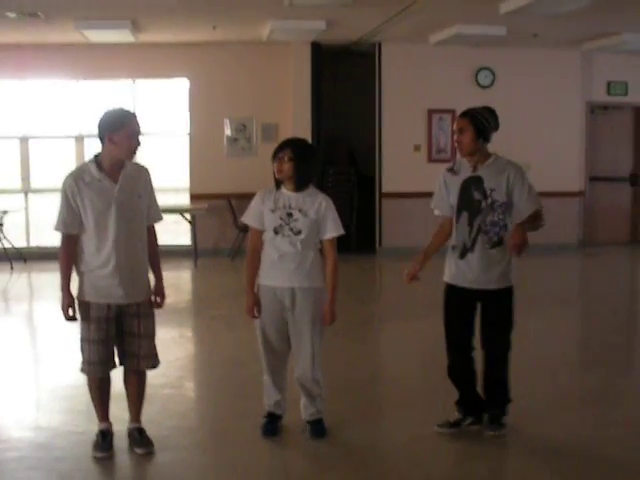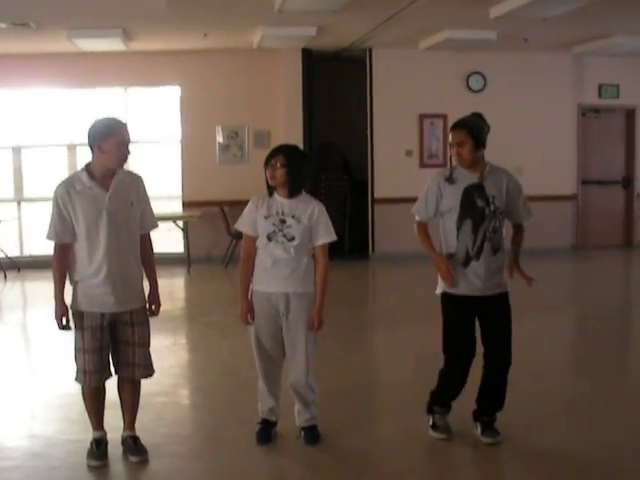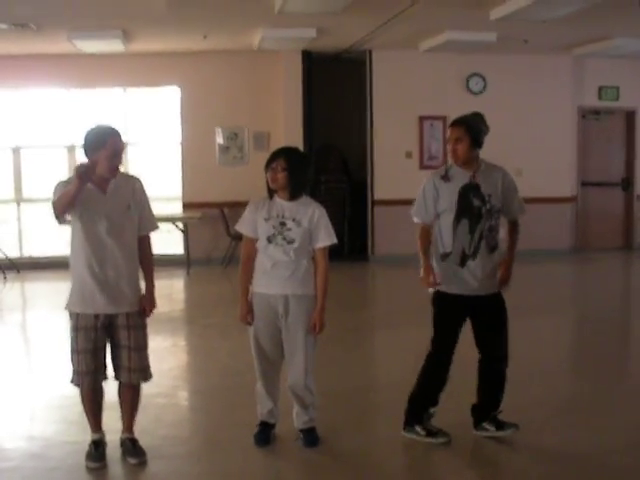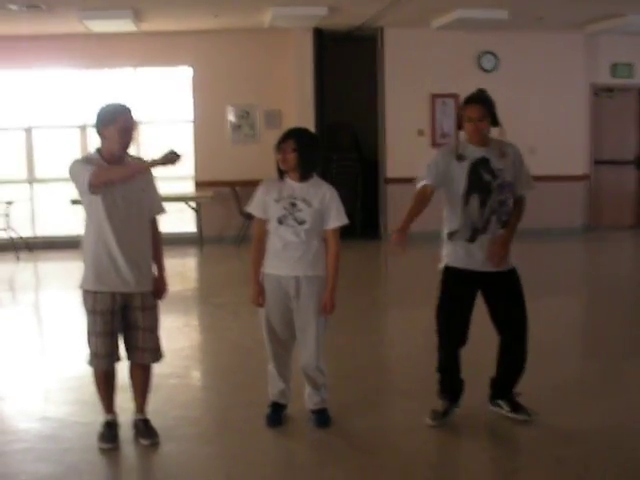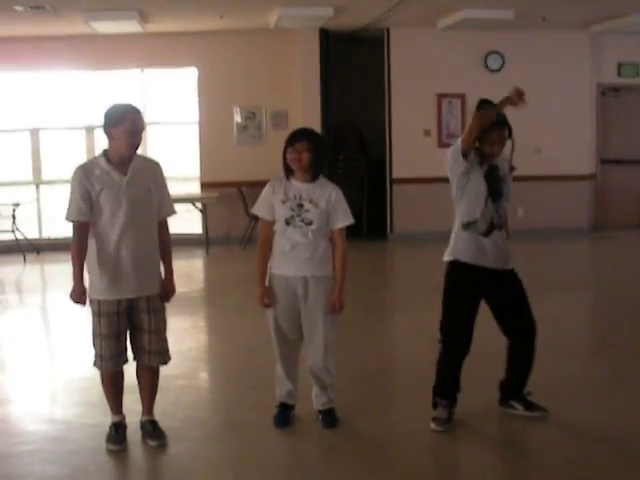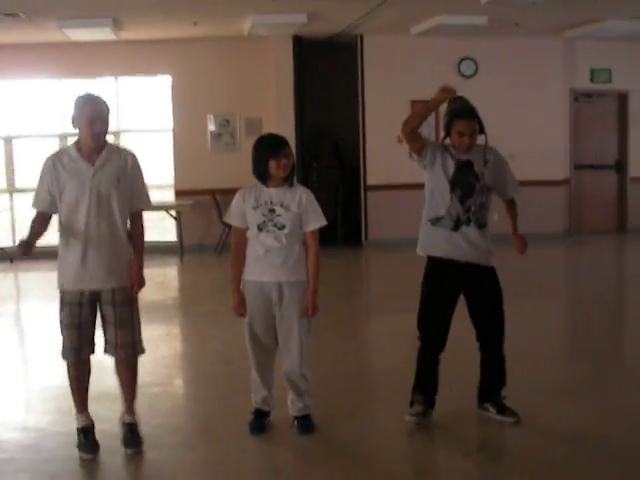
dt=0.7s
person 1, frame 1
left shoulder: (141, 177)
right shoulder: (77, 182)
left elbow: (149, 232)
right elbow: (69, 240)
left wrist: (158, 279)
right wrist: (65, 290)
left hip: (136, 289)
right hip: (96, 292)
left knee: (137, 361)
right knee: (97, 365)
left ankle: (136, 426)
right ankle: (104, 428)
person 1, frame 2
left shoulder: (134, 184)
right shoulder: (68, 191)
left elbow: (144, 240)
right elbow: (61, 249)
left wrist: (154, 287)
right wrist: (59, 299)
left hip: (131, 298)
right hip: (89, 301)
left knee: (132, 370)
right knee: (91, 374)
left ankle: (130, 434)
right ankle: (98, 436)
person 1, frame 3
left shoulder: (133, 187)
right shoulder: (71, 188)
left elbow: (143, 240)
right elbow: (59, 210)
left wrist: (150, 288)
right wrist: (77, 182)
left hip: (128, 298)
right hip: (86, 300)
left knee: (132, 373)
right knee: (88, 375)
left ankle: (128, 436)
right ankle: (96, 438)
person 1, frame 4
left shoulder: (140, 168)
right shoulder: (82, 167)
left elbow: (151, 223)
right elbow: (104, 179)
left wrist: (160, 271)
right wrist: (155, 163)
left hip: (140, 279)
right hip: (101, 280)
left knee: (143, 352)
right knee: (103, 356)
left ankle: (141, 417)
right ankle: (110, 419)
person 1, frame 5
left shoulder: (152, 170)
right shoulder: (86, 175)
left elbow: (161, 226)
right elbow: (80, 231)
left wrist: (168, 273)
right wrist: (78, 280)
left hip: (147, 282)
right hip: (107, 285)
left knee: (151, 355)
right knee: (109, 359)
left ankle: (148, 418)
right ankle: (117, 421)
person 1, frame 6
left shoulder: (125, 161)
right shoulder: (56, 164)
left elbow: (135, 217)
right elbow: (43, 212)
left wrist: (138, 265)
right wrist: (31, 238)
left hip: (117, 274)
right hip: (74, 275)
left knee: (127, 349)
right knee: (76, 353)
left ankle: (128, 418)
right ankle: (85, 423)
person 2, frame 1
left shoulder: (509, 172)
right shoulder: (451, 175)
left elbow: (536, 216)
right elbow: (447, 226)
left wrist: (520, 227)
right wrist: (422, 260)
left hip: (496, 279)
right hip: (458, 278)
left knee: (496, 348)
right knee: (457, 350)
left ankle: (495, 410)
right ankle: (470, 409)
person 2, frame 2
left shoulder: (505, 181)
right shoulder: (442, 182)
left elbow: (518, 224)
right elbow: (421, 223)
left wrist: (514, 259)
right wrist: (435, 256)
left hip: (494, 287)
right hip: (457, 286)
left knee: (500, 355)
right knee: (459, 355)
left ankle: (485, 416)
right ankle: (438, 407)
person 2, frame 3
left shoulder: (499, 178)
right shoulder: (437, 181)
left elbow: (512, 220)
right elbow: (425, 227)
left wrist: (509, 258)
right wrist: (425, 264)
left hip: (488, 285)
right hip: (449, 286)
left knee: (495, 354)
right knee: (441, 354)
left ankle: (485, 416)
right ankle: (416, 418)
person 2, frame 4
left shoulder: (510, 154)
right shoulder: (447, 155)
left elbow: (519, 201)
right elbow: (426, 190)
left wrist: (507, 236)
right wrist: (404, 224)
left hip: (499, 263)
right hip: (459, 262)
left knee: (515, 332)
right knee: (450, 334)
left ankle: (501, 395)
right ankle: (449, 396)
person 2, frame 5
left shoulder: (502, 164)
right shoulder: (461, 155)
right elbow: (475, 125)
right wrist: (506, 102)
left hip: (500, 264)
right hip: (465, 261)
left knee: (524, 329)
right knee: (455, 338)
left ankle: (512, 394)
right ankle: (443, 402)
person 2, frame 6
left shoulder: (491, 159)
right shoulder: (435, 155)
left elbow: (509, 196)
right elbow: (408, 131)
left wrist: (516, 230)
right wrist: (437, 100)
left hip: (480, 260)
right hip: (442, 259)
left knee: (492, 333)
right knee: (432, 334)
left ankle: (490, 398)
right ankle: (422, 399)
person 3, frame 1
left shoulder: (320, 203)
right shoulder: (264, 200)
left elbow: (330, 255)
right elbow: (254, 249)
left wrist: (330, 300)
right wrist: (250, 291)
left hip: (307, 290)
right hip: (269, 288)
left knee: (307, 358)
right knee: (272, 355)
left ankle: (313, 413)
right ankle: (274, 410)
person 3, frame 2
left shoulder: (313, 209)
right shoulder: (257, 207)
left elbow: (321, 260)
right elbow: (247, 255)
left wrist: (318, 305)
right wrist: (243, 298)
left hip: (299, 295)
right hip: (263, 294)
left knee: (301, 364)
right knee: (266, 361)
left ankle: (307, 419)
right ankle: (268, 417)
person 3, frame 3
left shoulder: (314, 212)
right shoulder: (257, 209)
left elbow: (321, 263)
right elbow: (247, 257)
left wrist: (320, 308)
right wrist: (243, 299)
left hip: (299, 298)
right hip: (263, 296)
left knee: (300, 367)
right knee: (266, 364)
left ankle: (306, 421)
right ankle: (266, 419)
person 3, frame 4
left shoulder: (325, 193)
right shoulder: (268, 189)
left elbow: (332, 244)
right elbow: (259, 238)
left wrist: (330, 289)
right wrist: (255, 281)
left hip: (310, 279)
right hip: (274, 278)
left knee: (311, 348)
right knee: (277, 345)
left ankle: (317, 402)
right ankle: (278, 399)
person 3, frame 5
left shoulder: (330, 193)
right shoulder: (274, 190)
left elbow: (339, 244)
right elbow: (264, 240)
left wrist: (338, 288)
right wrist: (261, 282)
left hip: (318, 279)
right hip: (282, 278)
left knee: (319, 348)
right knee: (285, 345)
left ankle: (325, 402)
right ankle: (286, 401)
person 3, frame 6
left shoulder: (302, 196)
right shoulder: (245, 197)
left elbow: (312, 247)
right elbow: (238, 247)
left wrist: (312, 291)
right wrist: (235, 290)
left hip: (292, 284)
right hip: (256, 284)
left knee: (294, 353)
right knee: (260, 351)
left ankle: (301, 408)
right ankle: (261, 406)
